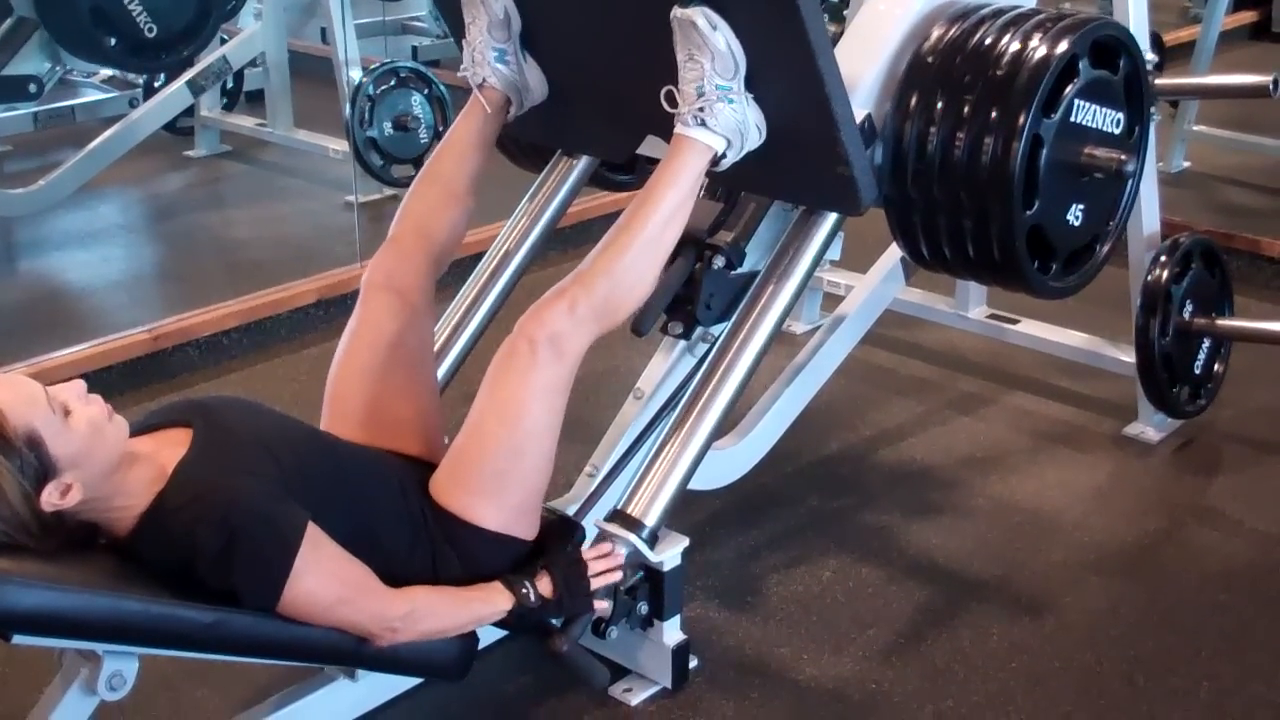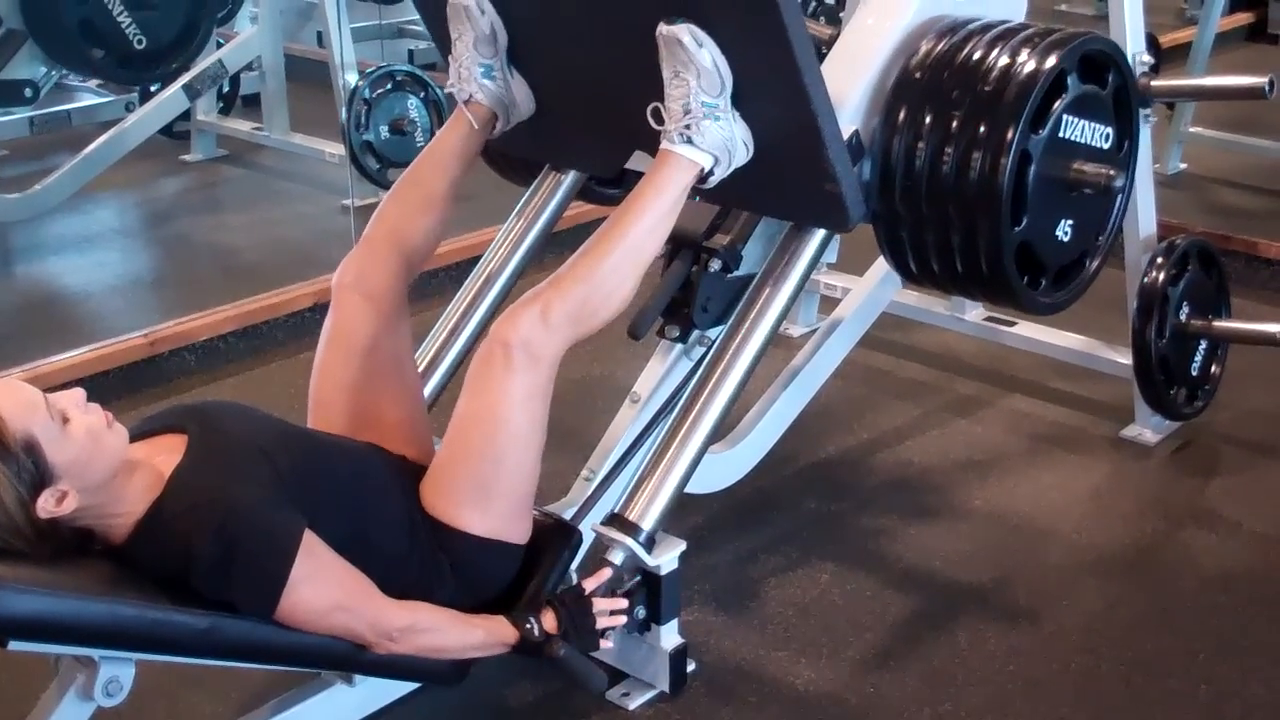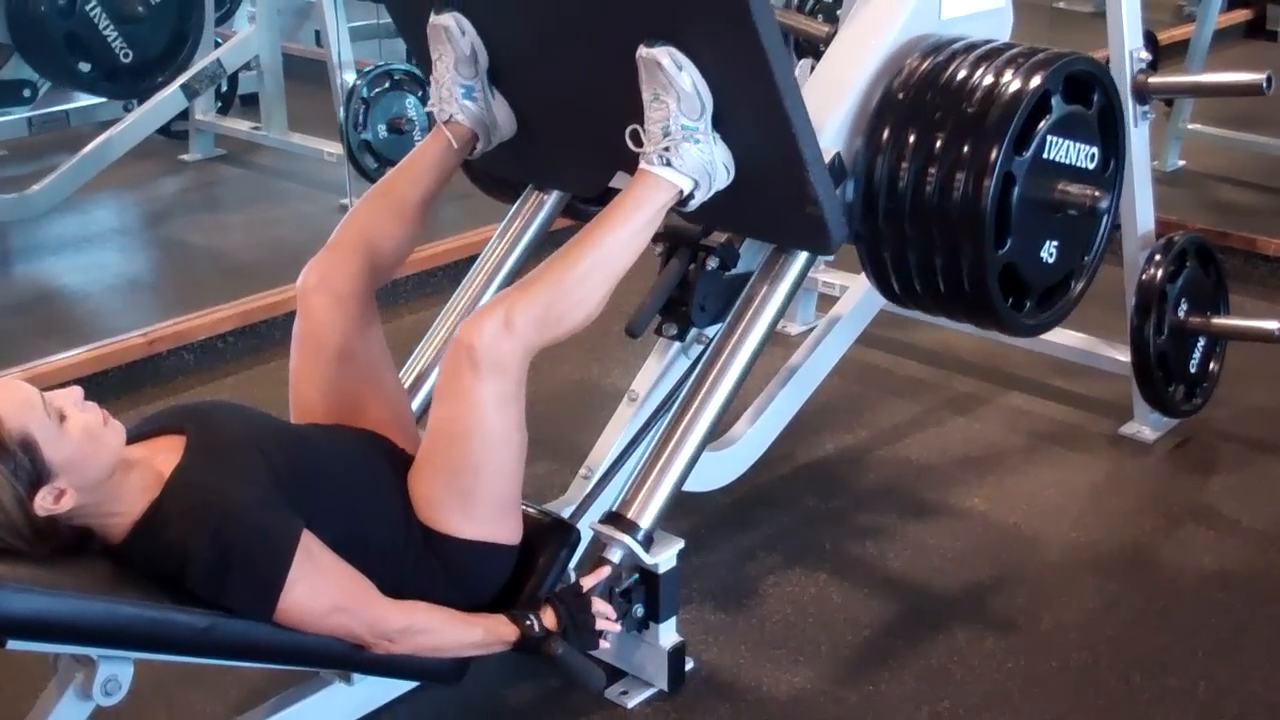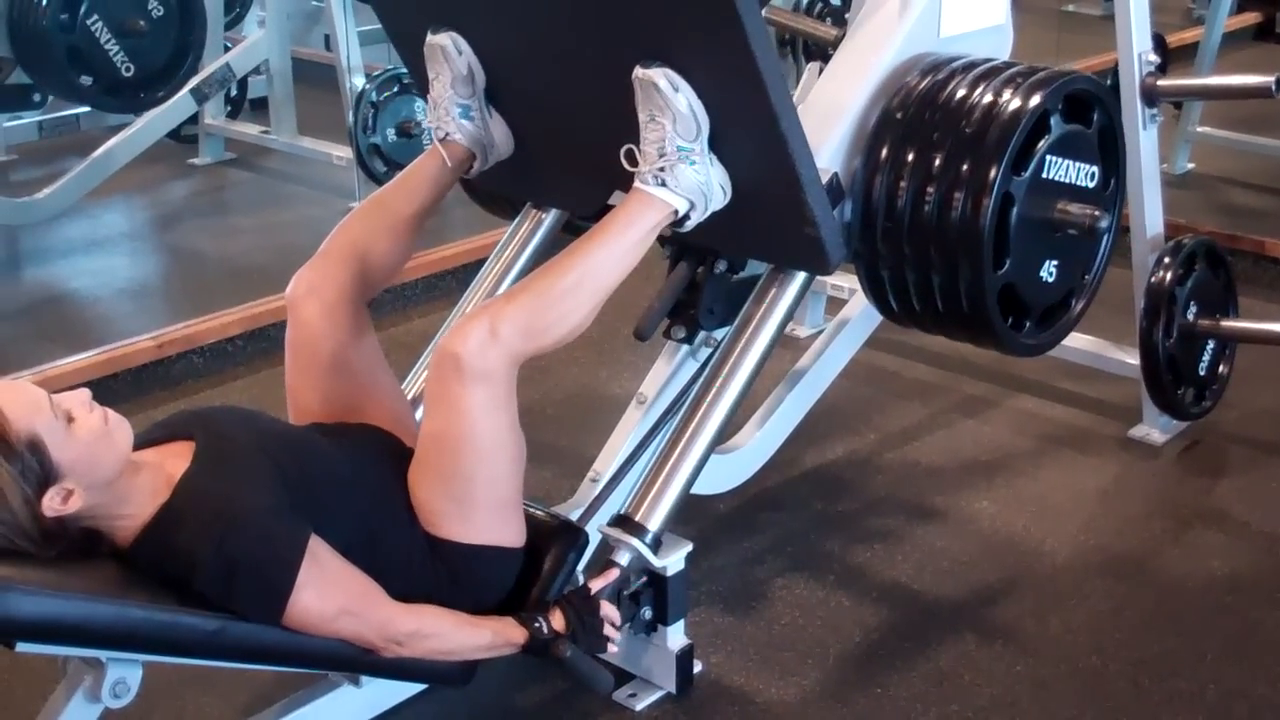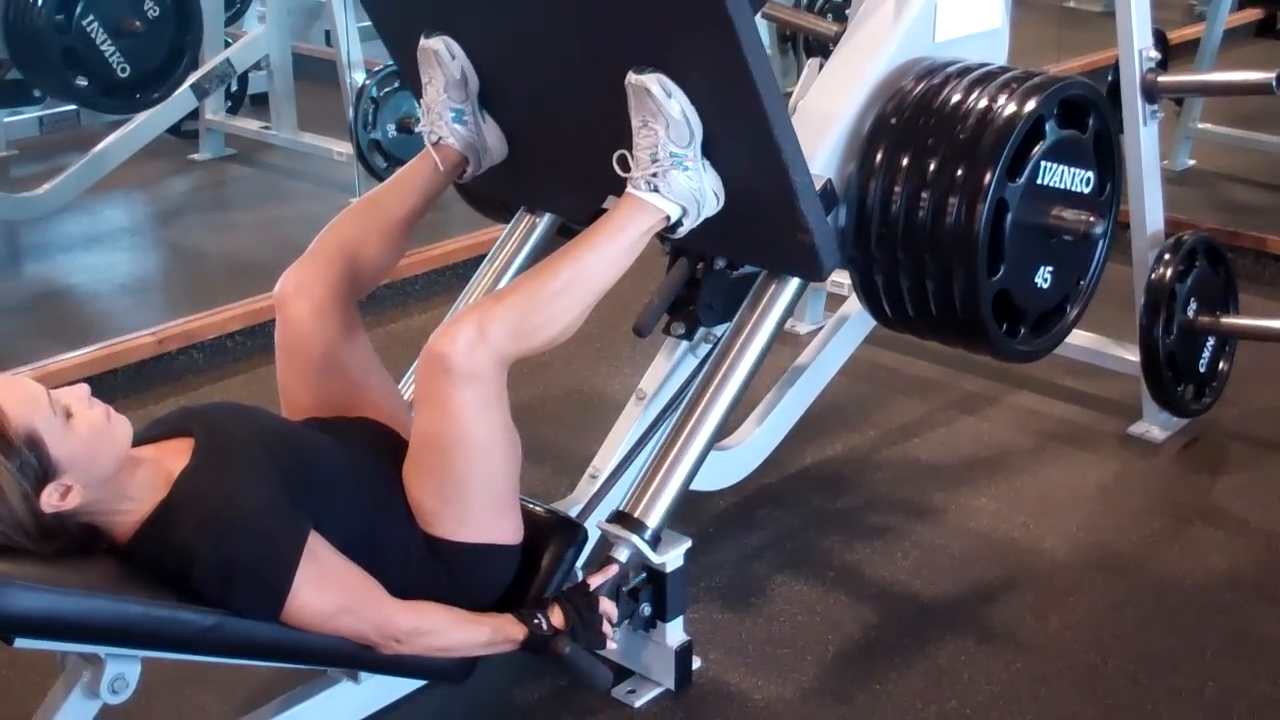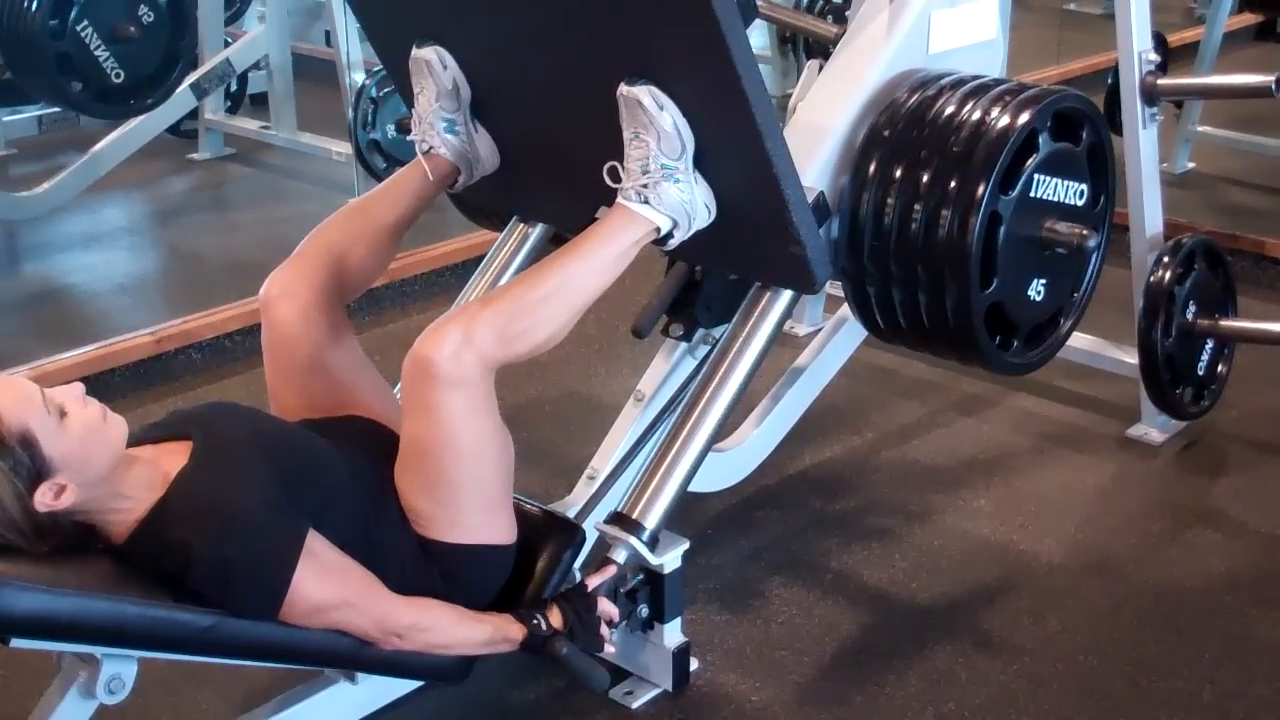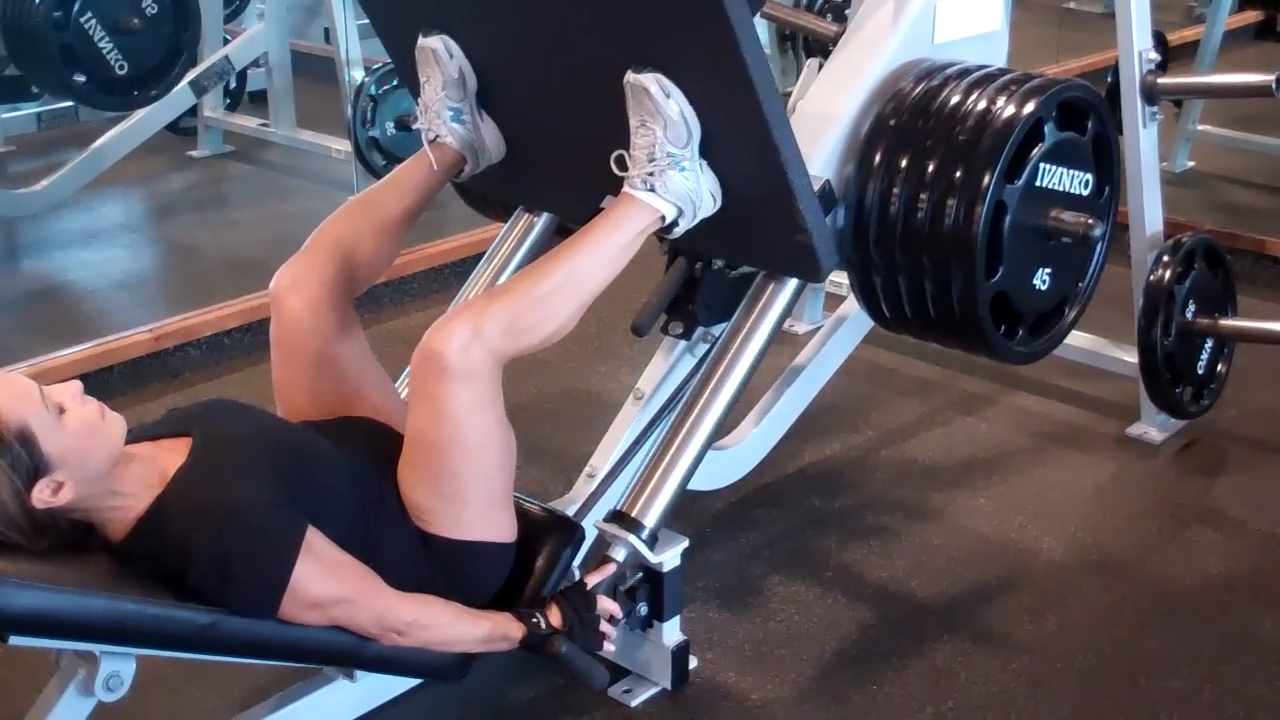
dt=0.3s
person 1, frame 1
left shoulder: (135, 456)
right shoulder: (220, 519)
right elbow: (385, 619)
right wrist: (537, 591)
left hip: (381, 478)
right hip: (446, 546)
left knee: (397, 275)
right knee: (553, 327)
left ankle: (494, 92)
right ankle: (702, 134)
person 1, frame 2
left shoulder: (131, 461)
right shoulder: (215, 526)
right elbow: (385, 628)
right wrist: (541, 628)
left hip: (377, 484)
right hip: (444, 558)
left knee: (366, 279)
right knee: (525, 334)
left ankle: (481, 106)
right ankle: (691, 149)
person 1, frame 3
left shoulder: (127, 465)
right shoulder: (212, 528)
right elbow: (383, 627)
right wrist: (539, 626)
left hip: (368, 476)
right hip: (437, 560)
left knee: (329, 283)
right knee: (489, 339)
left ankle: (462, 126)
right ankle: (669, 171)
person 1, frame 4
left shoulder: (133, 471)
right shoulder: (221, 532)
right elbow: (388, 631)
right wrist: (545, 629)
left hip: (373, 474)
right hip: (448, 561)
left knee: (321, 292)
right knee: (475, 348)
left ankle: (460, 142)
right ankle: (665, 191)
person 1, frame 5
left shoulder: (134, 467)
right shoulder: (220, 530)
right elbow: (388, 628)
right wrist: (546, 626)
right hip: (446, 560)
left knee: (308, 291)
right knee: (463, 347)
left ankle: (453, 148)
right ankle: (657, 198)
person 1, frame 6
left shoulder: (127, 468)
right shoulder: (219, 529)
right elbow: (388, 624)
right wrist: (544, 627)
right hip: (442, 561)
left knee: (293, 295)
right knee: (448, 353)
left ankle: (444, 157)
right ankle: (651, 207)
person 1, frame 7
left shoulder: (126, 470)
right shoulder: (217, 527)
right elbow: (387, 619)
right wrist: (543, 625)
right hip: (438, 556)
left knee: (303, 288)
right knee: (458, 346)
left ankle: (451, 147)
right ankle: (654, 197)
